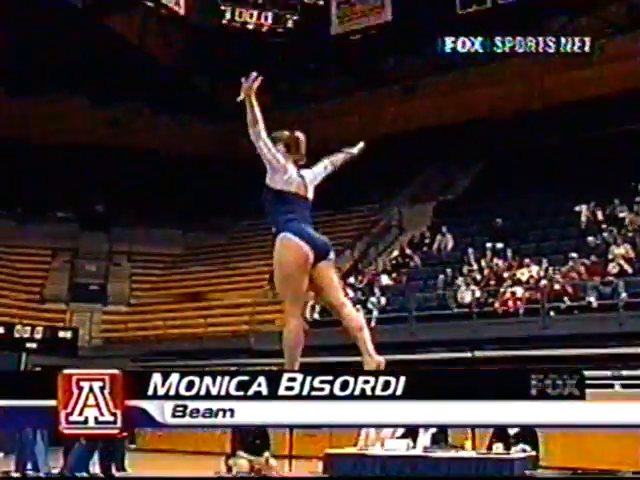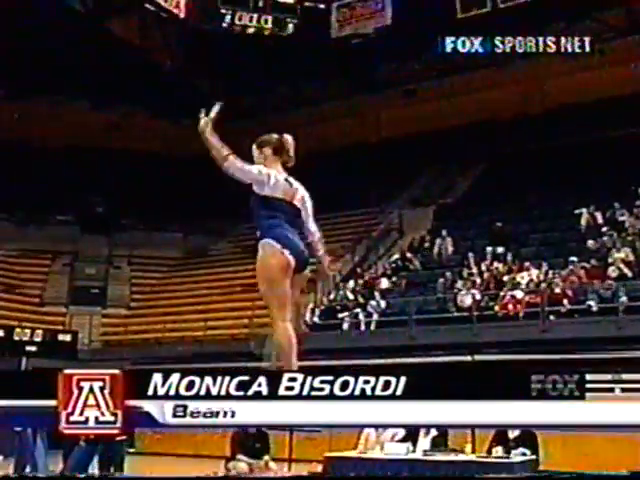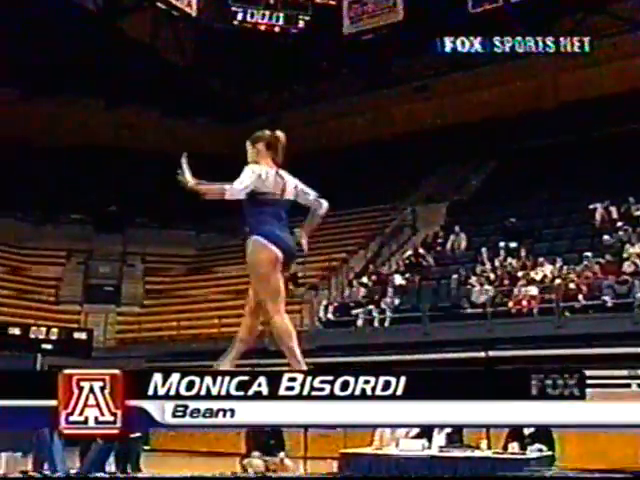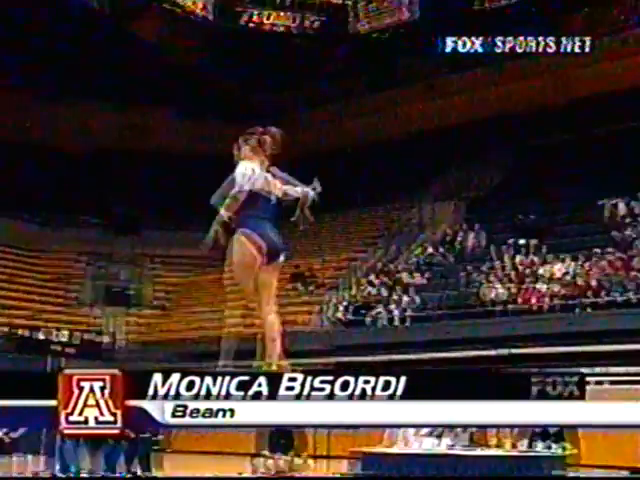
dt=0.3s
person 1, frame 1
left shoulder: (280, 169)
right shoulder: (307, 177)
left elbow: (258, 136)
right elbow: (329, 163)
left wrist: (250, 98)
right wrist: (349, 153)
left hip: (293, 242)
right hip: (318, 243)
left knee: (293, 314)
right knee: (341, 304)
right ankle: (370, 356)
person 1, frame 2
left shoulder: (267, 176)
right shoulder: (298, 188)
left elbow: (232, 164)
right elbow: (311, 230)
left wrist: (207, 133)
right wrist: (323, 257)
left hip: (276, 248)
right hip: (297, 250)
left knee: (279, 318)
right knee: (284, 317)
right ankle: (286, 370)
person 1, frame 3
left shoulder: (256, 172)
right shoulder: (288, 179)
left elbow: (231, 191)
right elbow: (321, 204)
left wrist: (194, 185)
right wrist: (305, 231)
left hip: (264, 242)
right hip: (285, 244)
left knee: (274, 312)
right knee: (254, 310)
left ankle: (299, 369)
right ankle: (229, 361)
person 1, frame 4
left shoulder: (246, 168)
right shoulder: (274, 177)
left elbow: (240, 191)
right elbow: (304, 191)
left wrist: (220, 219)
right wrist: (308, 192)
left hip: (250, 237)
right hip: (274, 243)
right knee: (268, 308)
right ankle: (271, 364)
